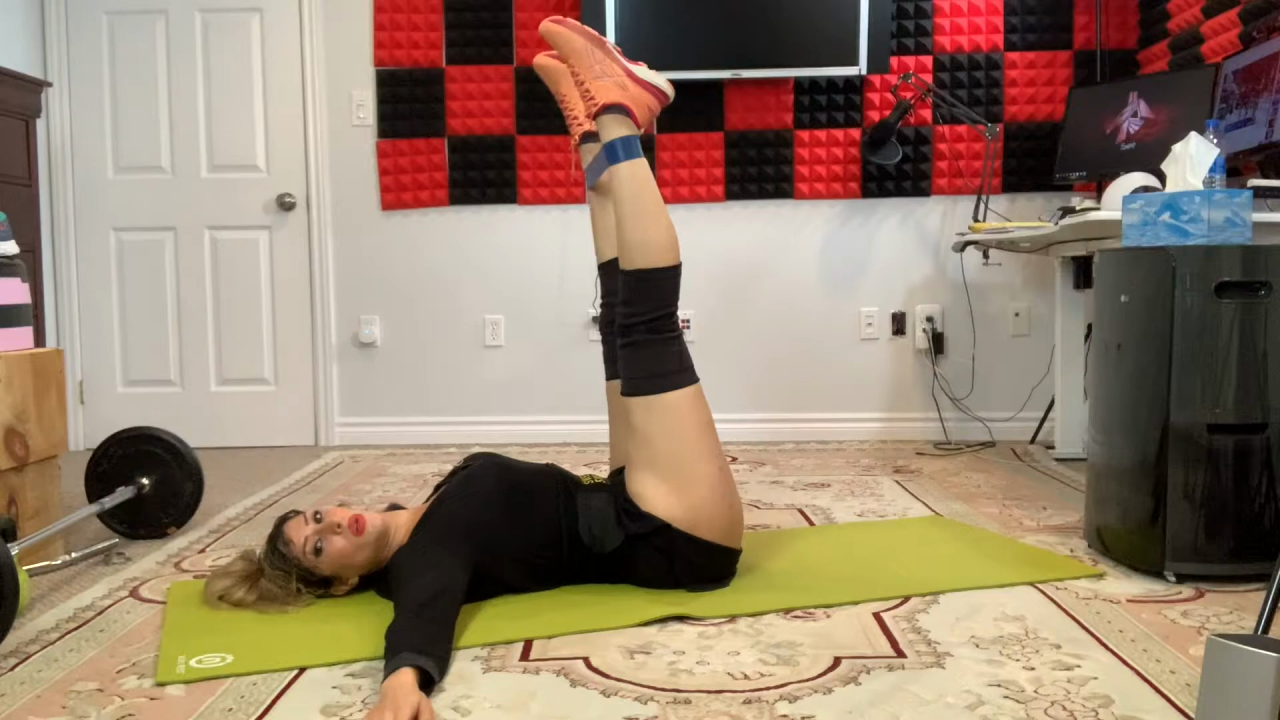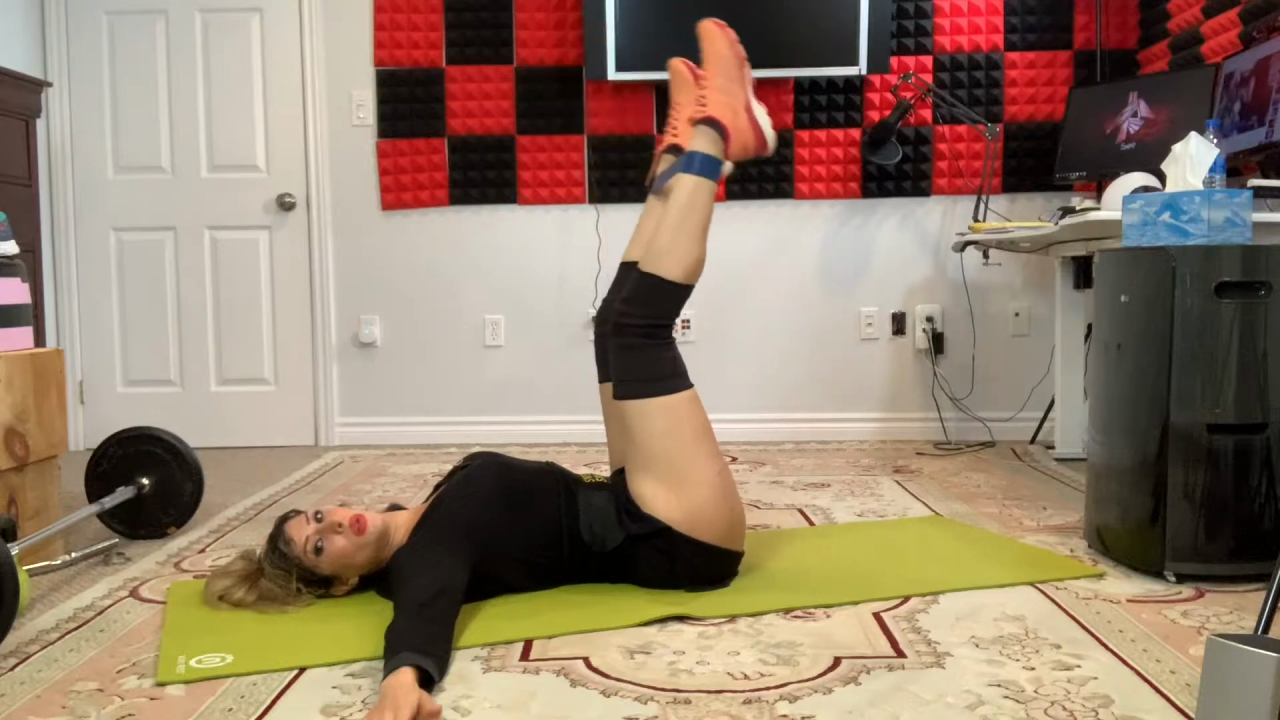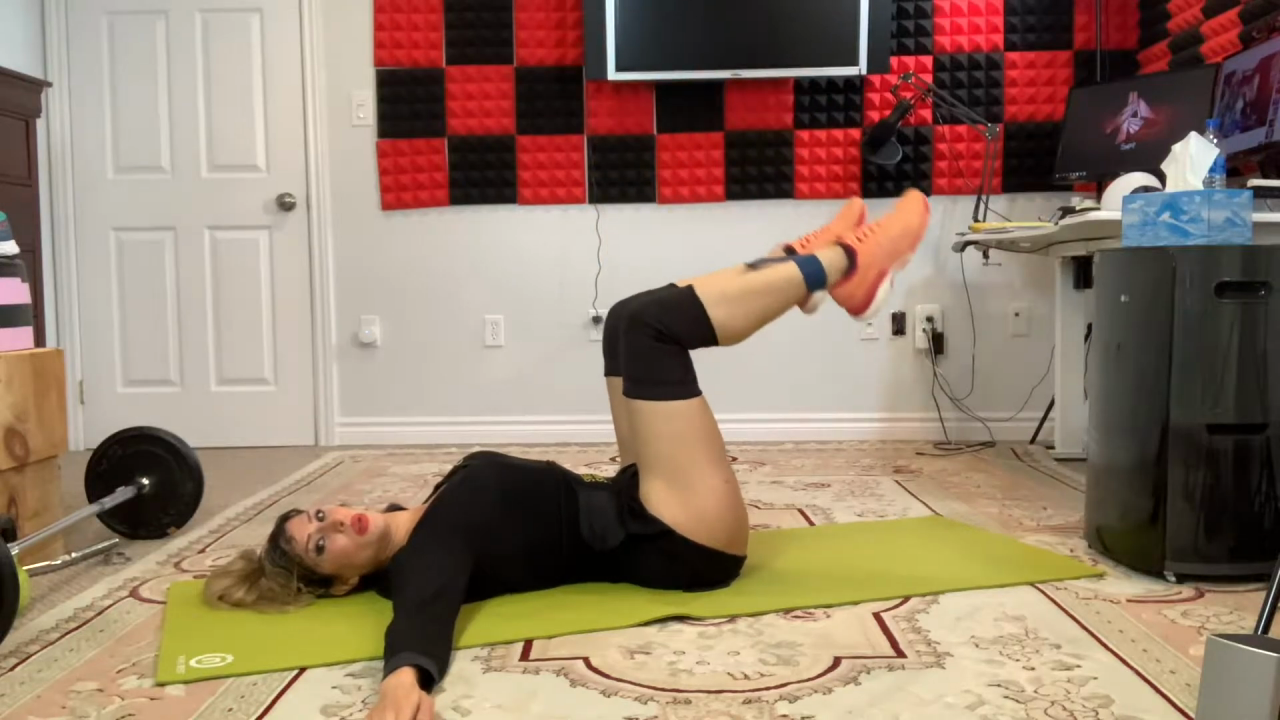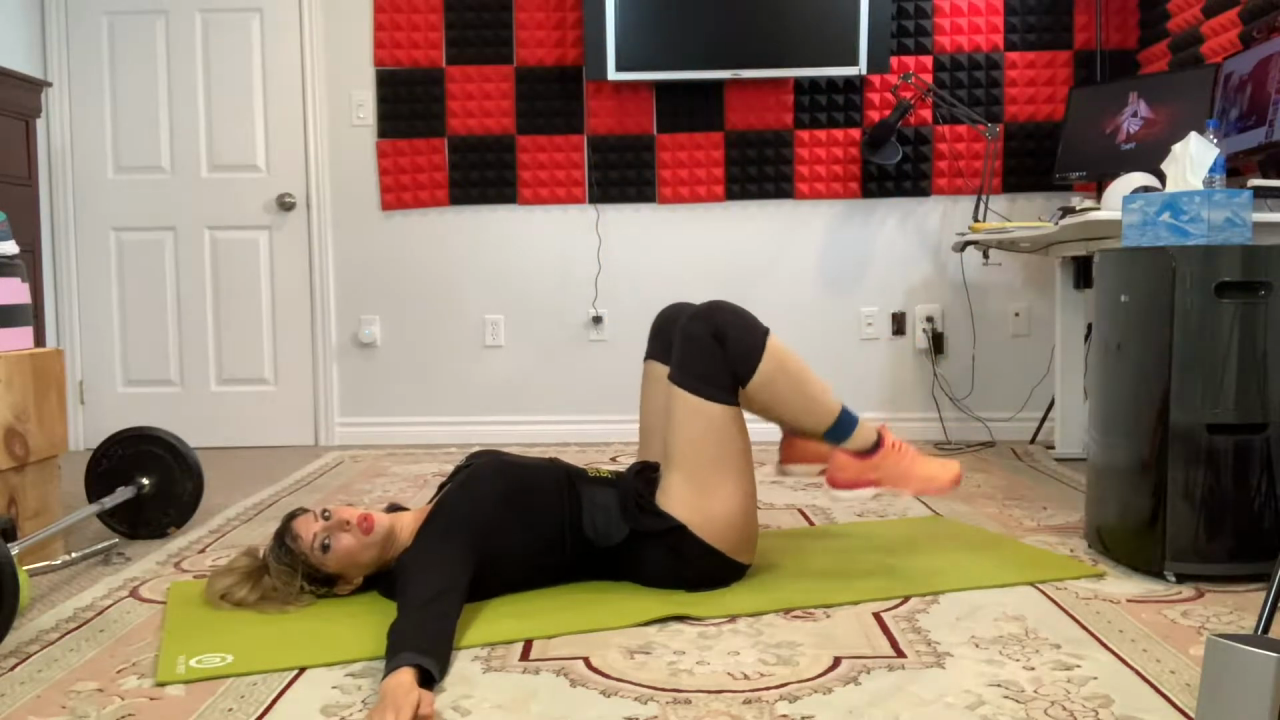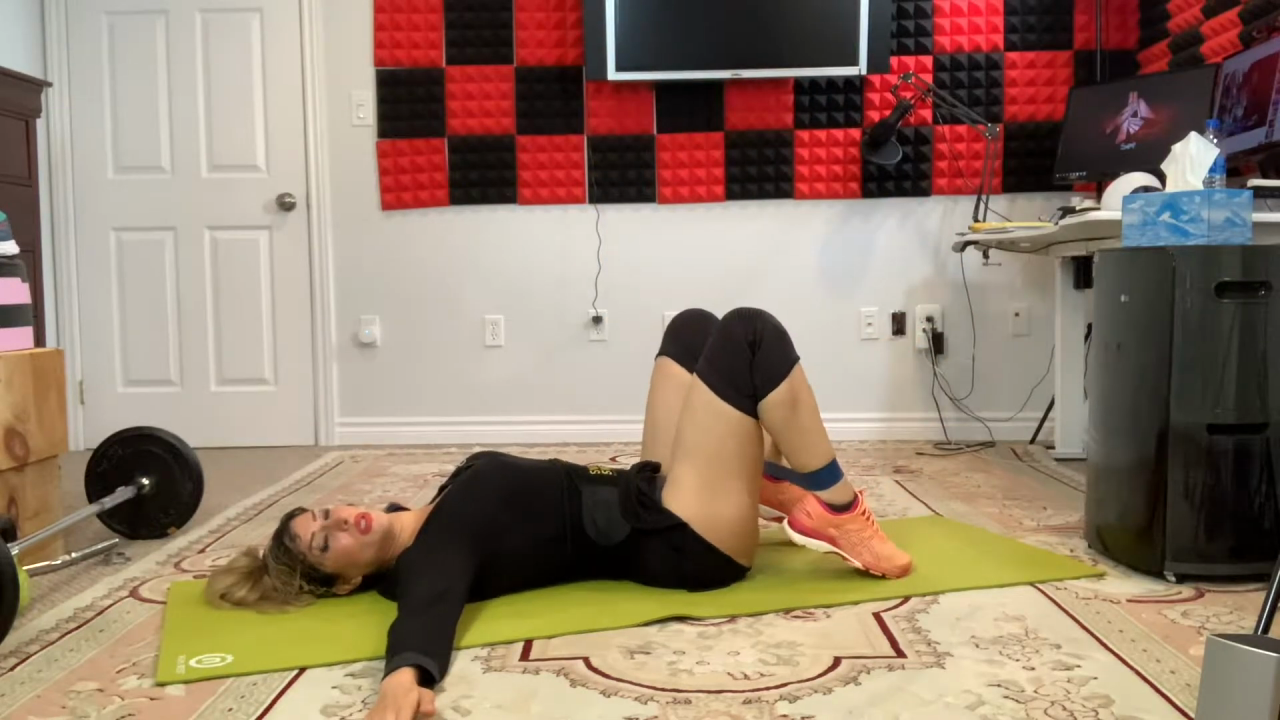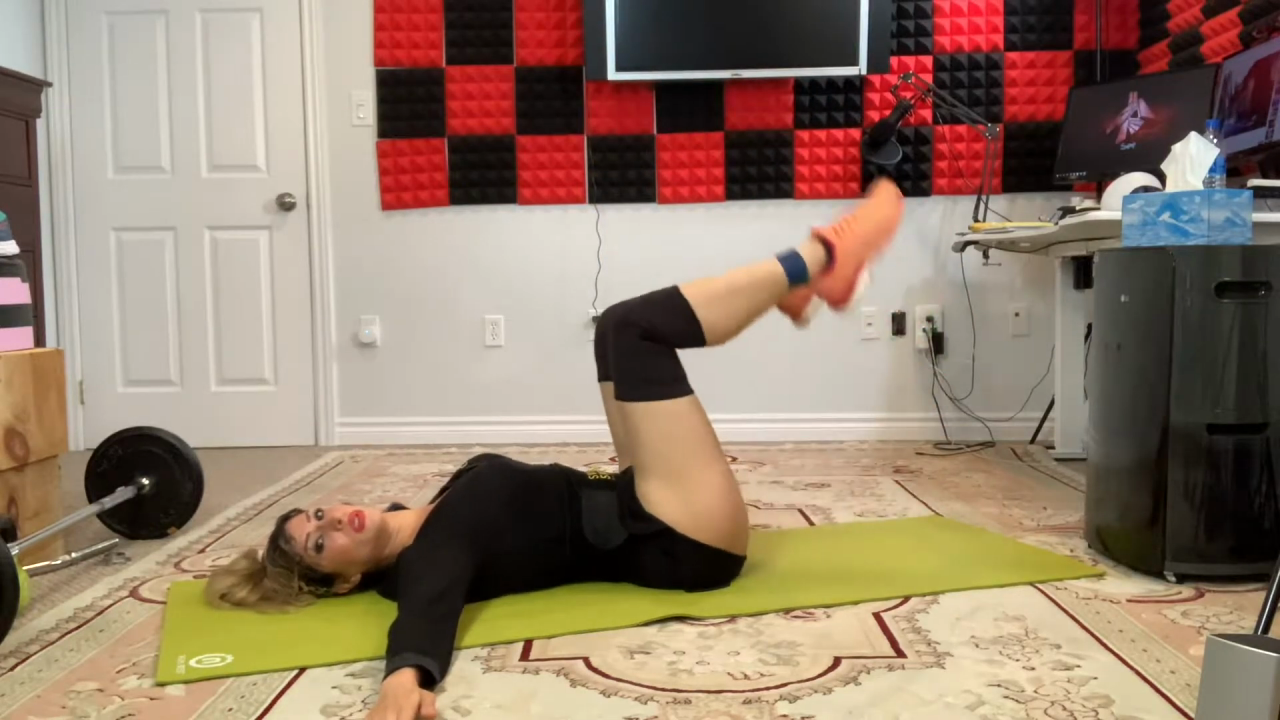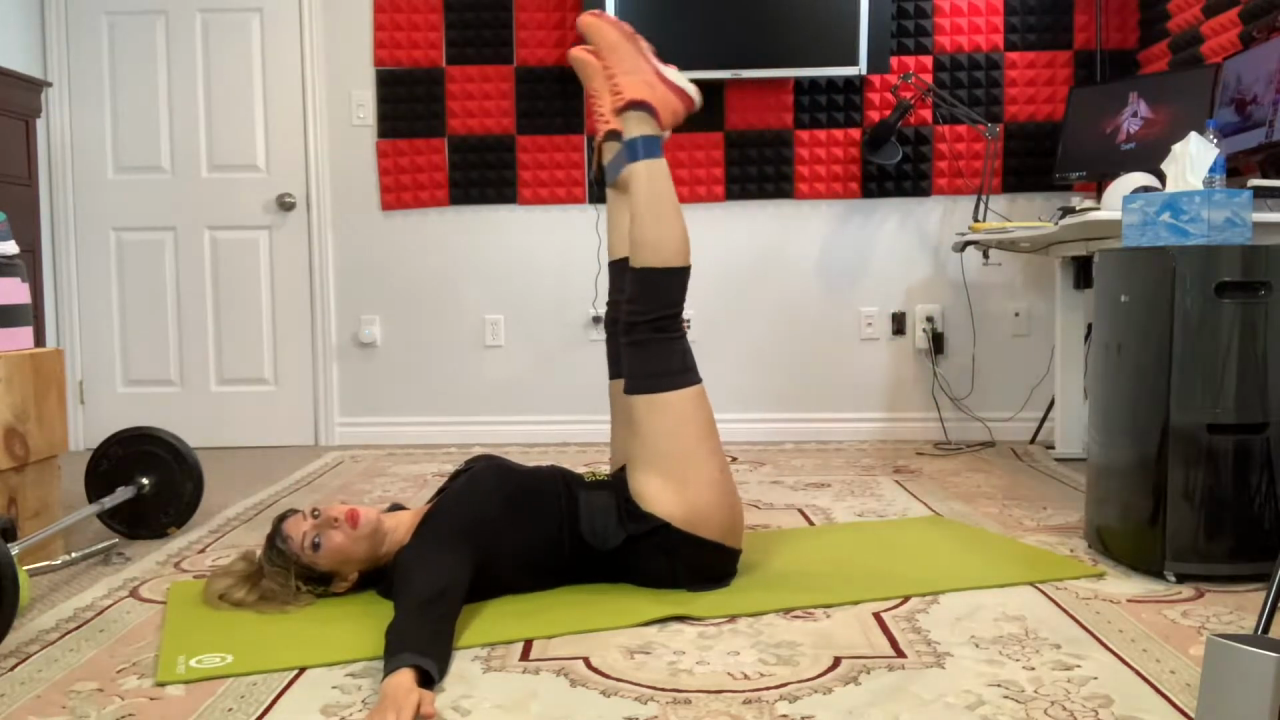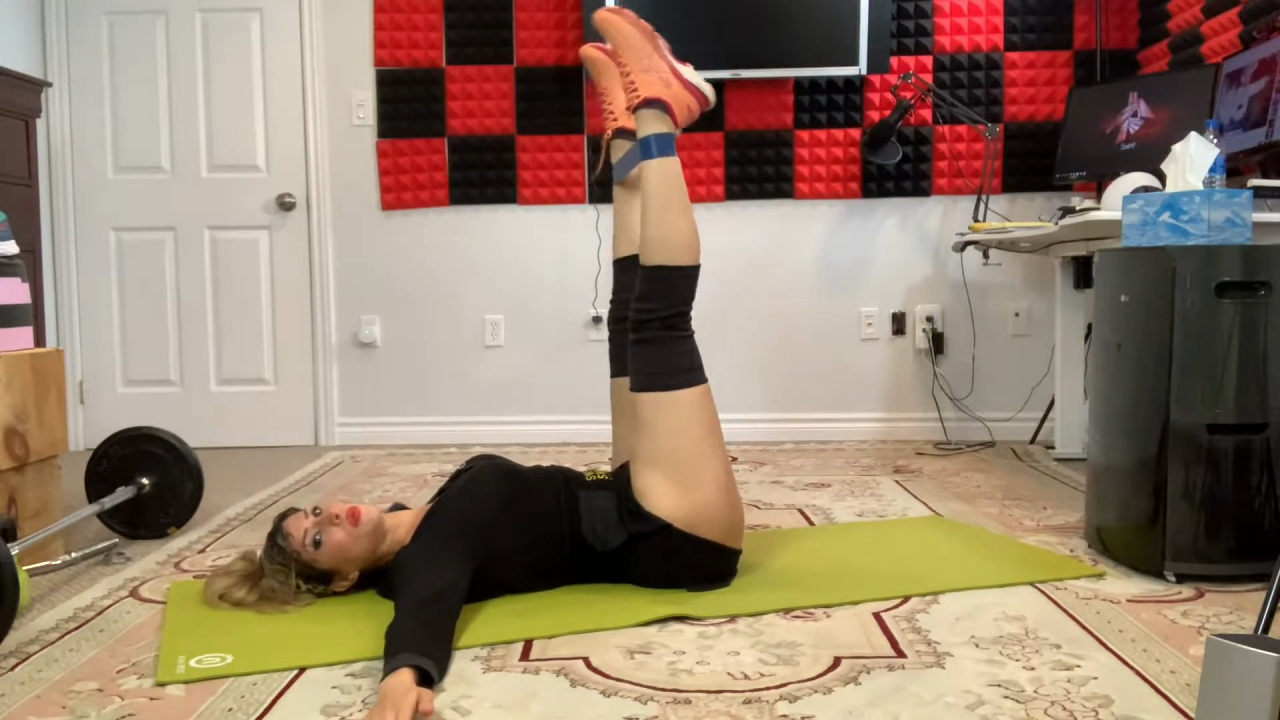
dt=0.5s
person 1, frame 1
left shoulder: (422, 522)
right shoulder: (418, 564)
right elbow: (424, 616)
left hip: (629, 517)
right hip: (678, 543)
right knee: (643, 323)
left ankle: (597, 133)
right ankle: (613, 121)
person 1, frame 2
left shoulder: (416, 522)
right shoulder: (419, 562)
right elbow: (423, 614)
left hip: (639, 525)
right hip: (684, 544)
left knee: (629, 323)
right knee: (629, 324)
left ankle: (687, 147)
right ankle: (713, 135)
person 1, frame 3
left shoulder: (417, 522)
right shoulder: (413, 565)
right elbow: (422, 615)
left hip: (629, 512)
right hip: (681, 547)
left knee: (633, 323)
right knee: (646, 325)
left ankle: (808, 261)
right ankle: (841, 264)
person 1, frame 4
left shoulder: (427, 520)
right shoulder: (421, 563)
right elbow: (424, 615)
left hip: (643, 499)
right hip: (684, 544)
left knee: (683, 323)
right knee: (713, 331)
left ankle: (829, 445)
right ankle: (869, 456)
person 1, frame 5
left shoulder: (424, 521)
right shoulder: (422, 564)
right elbow: (426, 615)
left hip: (642, 497)
right hip: (684, 544)
left knee: (695, 328)
right knee: (748, 334)
left ankle: (781, 485)
right ankle: (841, 513)
person 1, frame 6
left shoulder: (429, 521)
right shoulder: (430, 564)
right elbow: (424, 619)
left hip: (626, 513)
right hip: (687, 548)
left knee: (624, 329)
right knee: (629, 328)
left ankle: (800, 274)
right ankle: (819, 254)
person 1, frame 7
left shoulder: (422, 525)
right shoulder: (418, 563)
right elbow: (424, 612)
left hip: (632, 514)
right hip: (680, 543)
right knee: (647, 319)
left ankle: (623, 133)
right ankle: (640, 118)
person 1, frame 8
left shoulder: (418, 525)
right shoulder: (419, 564)
right elbow: (426, 611)
left hip: (629, 513)
right hip: (678, 544)
right knee: (654, 318)
left ankle: (635, 130)
right ankle: (656, 115)
